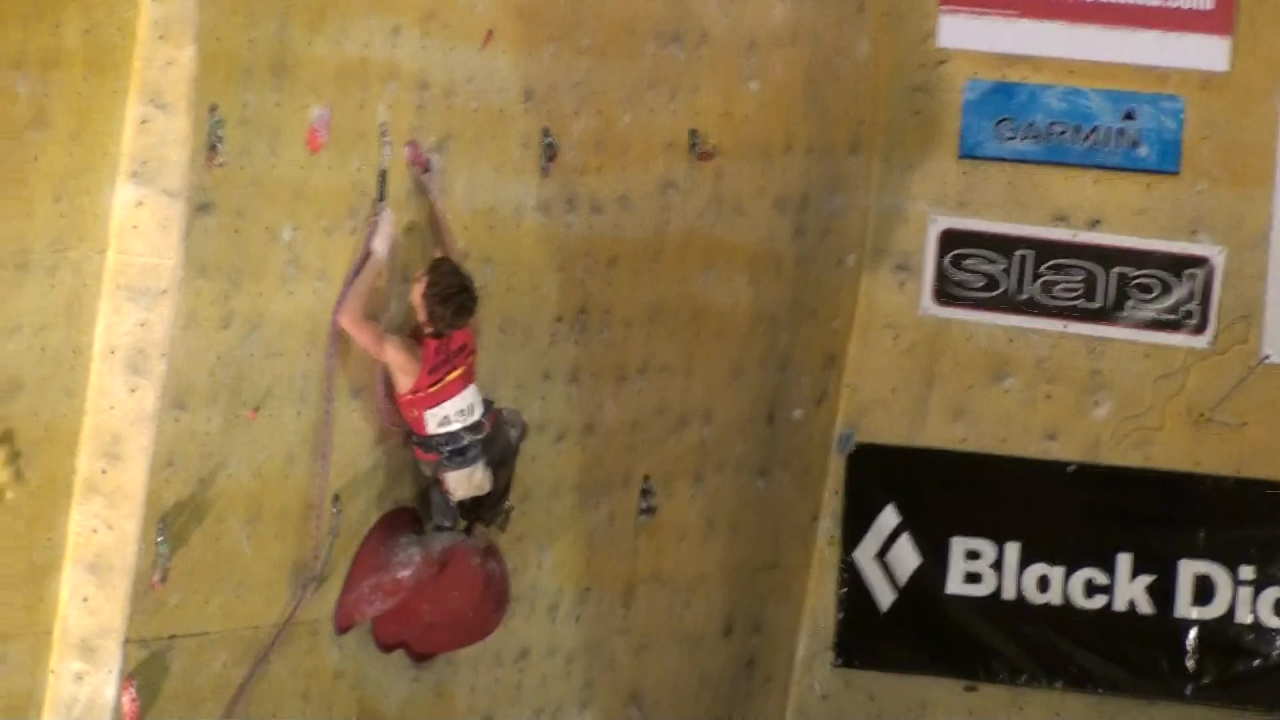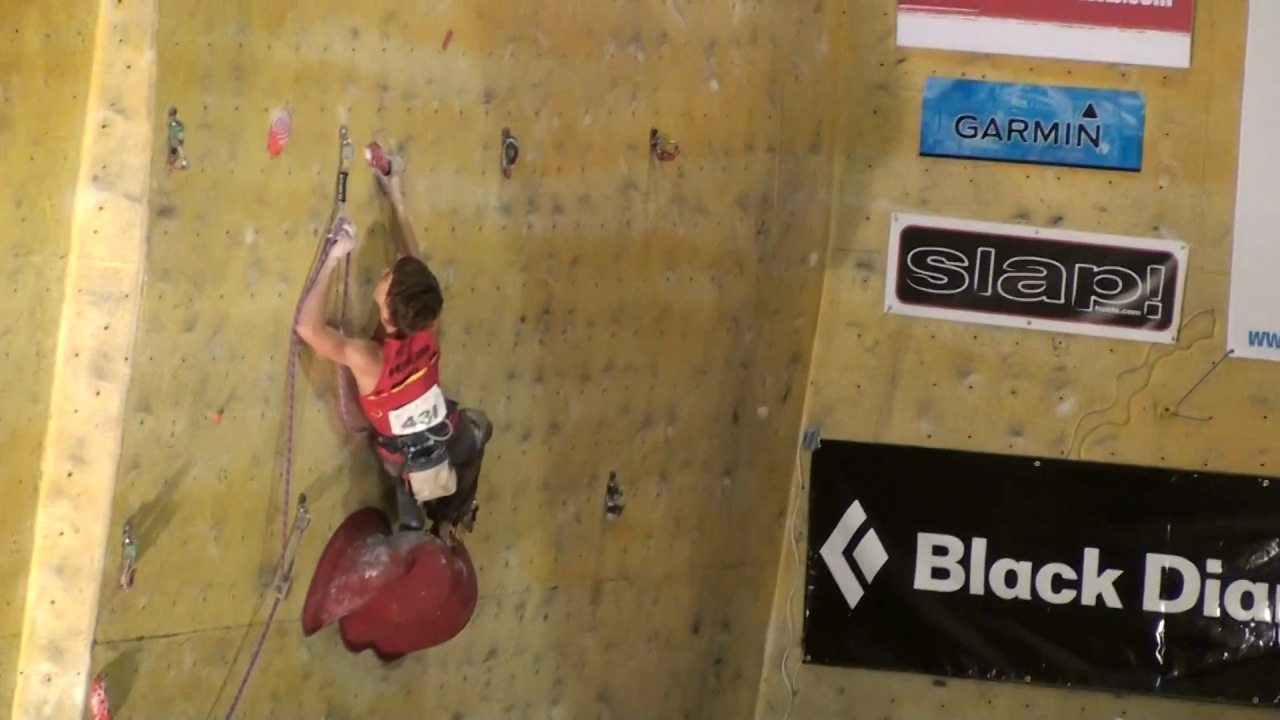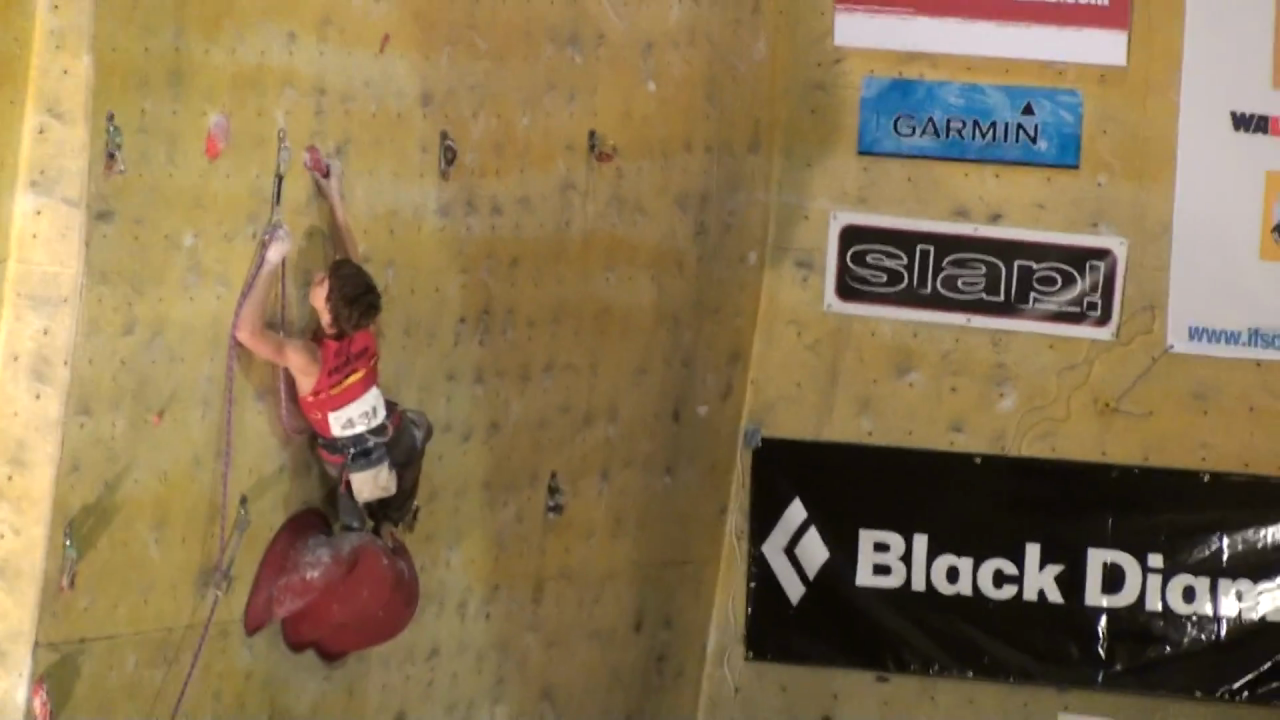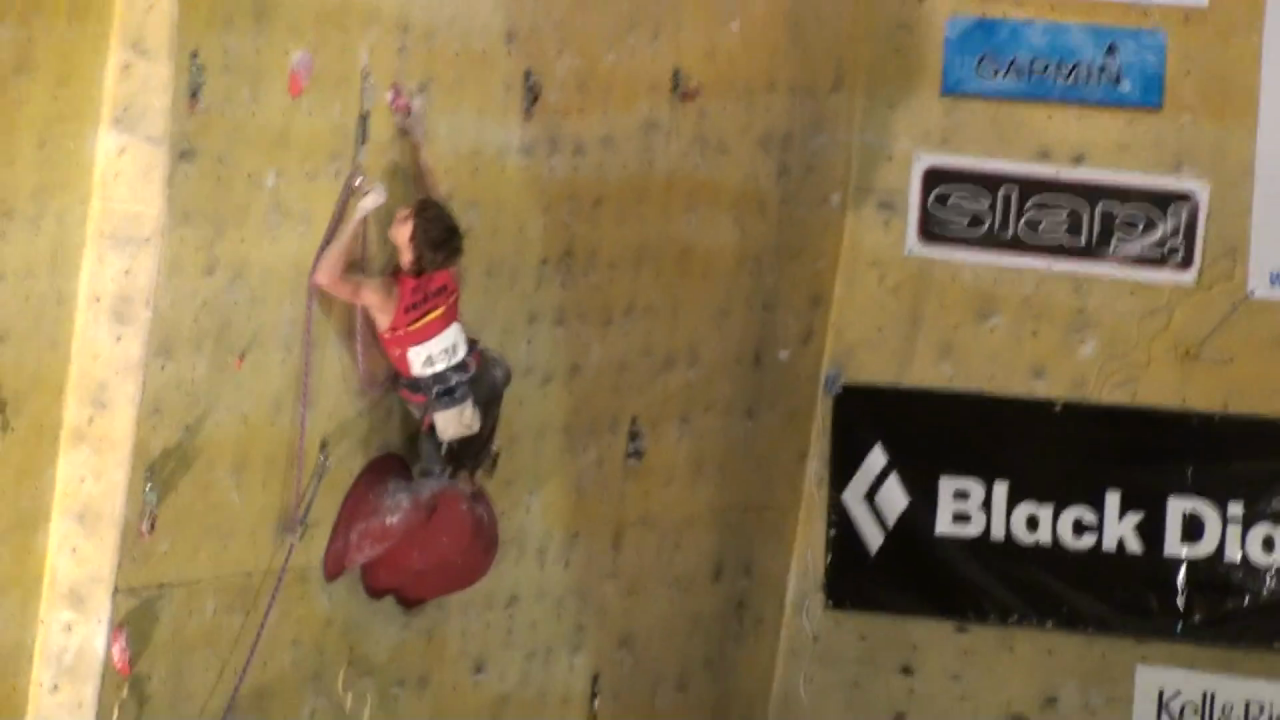
dt=0.7s
person 1, frame 1
left shoulder: (407, 358)
right shoulder: (464, 330)
left elbow: (348, 318)
right elbow: (450, 261)
left wrist: (379, 252)
right wrist: (432, 196)
left hip: (451, 467)
right hip: (488, 445)
right knee: (512, 423)
right ankle: (482, 517)
person 1, frame 2
left shoulder: (370, 358)
right shoulder: (427, 329)
left elbow: (308, 327)
right elbow: (412, 261)
left wrist: (333, 259)
right wrist: (396, 197)
left hip: (415, 467)
right hip: (454, 446)
right knee: (478, 423)
right ankle: (451, 517)
person 1, frame 3
left shoulder: (308, 359)
right shoulder: (366, 330)
left elbow: (246, 332)
right elbow: (352, 265)
left wrist: (271, 263)
right wrist: (334, 199)
left hip: (353, 467)
right hip: (392, 445)
right knee: (418, 425)
right ankle: (391, 517)
person 1, frame 4
left shoulder: (385, 295)
right shoulder: (446, 268)
left elbow: (325, 276)
right elbow: (435, 204)
left wrist: (360, 213)
right wrist: (417, 141)
left hip: (438, 404)
right hip: (477, 383)
right ankle: (474, 462)
